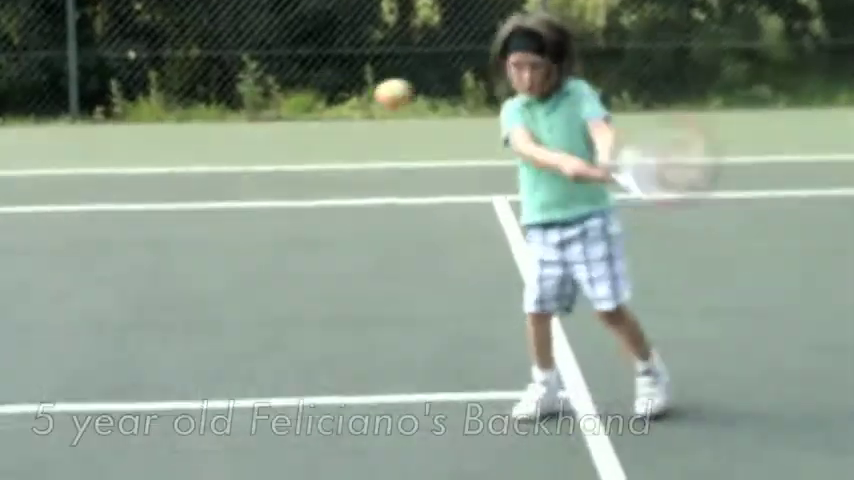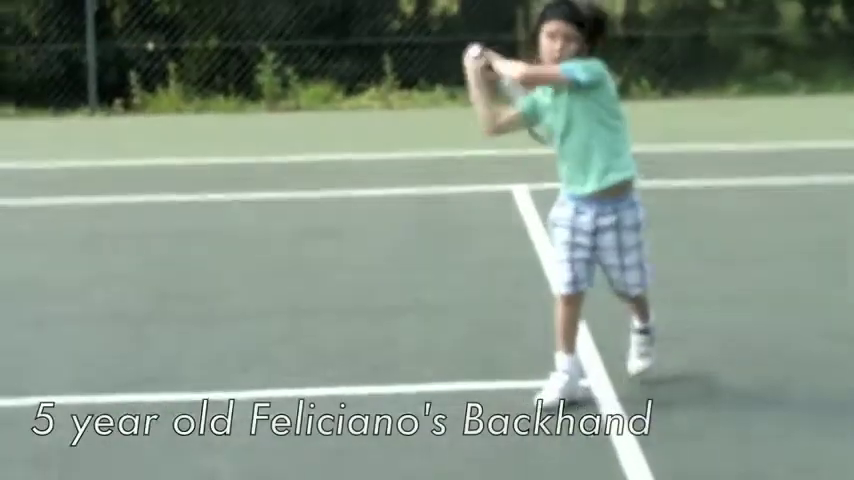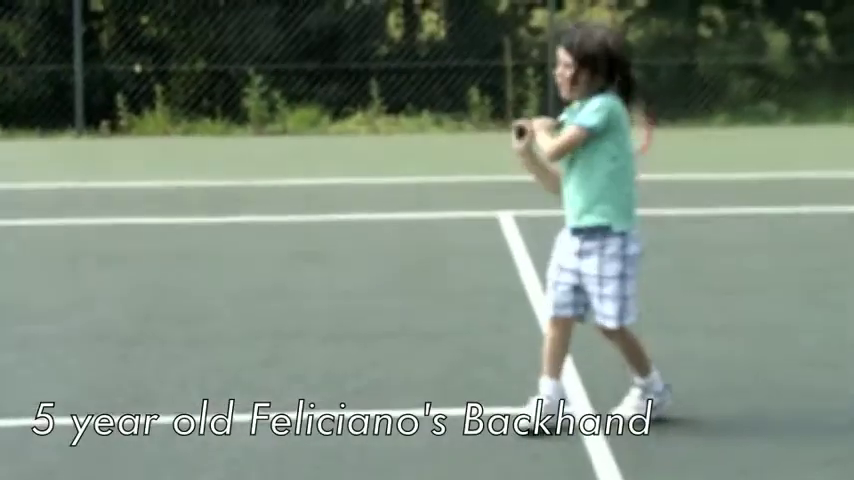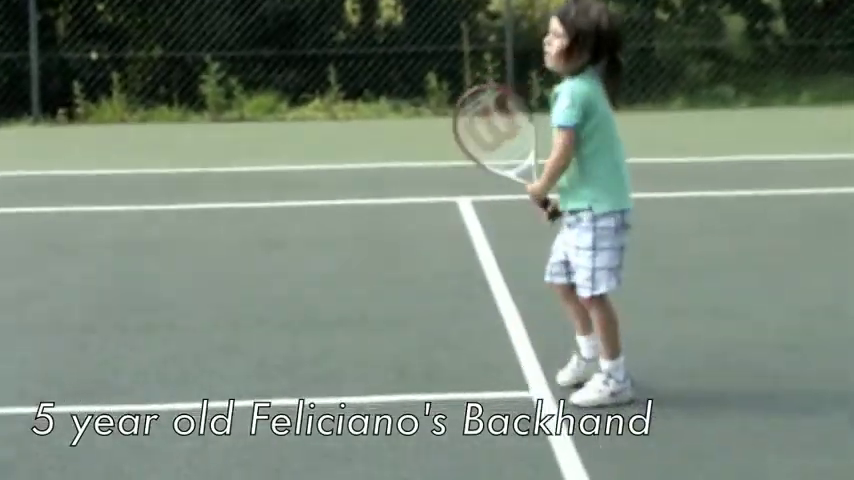
dt=0.3s
person 1, frame 1
left shoulder: (580, 95)
right shoulder: (515, 110)
left elbow: (602, 133)
right elbow: (526, 149)
left wrist: (604, 162)
right wrist: (564, 163)
left hip: (590, 223)
right hip: (542, 229)
left knee: (610, 308)
right knee: (538, 312)
left ankle: (649, 373)
right ankle: (545, 387)
person 1, frame 2
left shoulder: (591, 72)
right shoulder: (543, 97)
left elbow: (526, 74)
right elbow: (494, 124)
left wrist: (495, 59)
right wrist: (476, 76)
left hip: (616, 205)
right hip: (574, 208)
left knee: (630, 289)
right knee: (568, 292)
left ankle: (642, 328)
right ankle: (568, 374)
person 1, frame 3
left shoulder: (603, 107)
right shoulder: (576, 116)
left elbow: (555, 149)
right elbow: (553, 180)
left wrist: (541, 129)
right wrist: (526, 150)
left hip: (610, 238)
right hip: (576, 236)
left knee: (612, 324)
right knee: (559, 317)
left ankle: (651, 391)
right ankle: (548, 401)
person 1, frame 4
left shoulder: (575, 93)
right shoulder: (580, 86)
left elbow: (561, 158)
left wrist: (540, 188)
right wrist: (555, 191)
left hip: (599, 213)
right hip: (582, 209)
left knee: (593, 293)
right knee: (562, 281)
left ankle: (615, 377)
right ankle: (591, 354)
